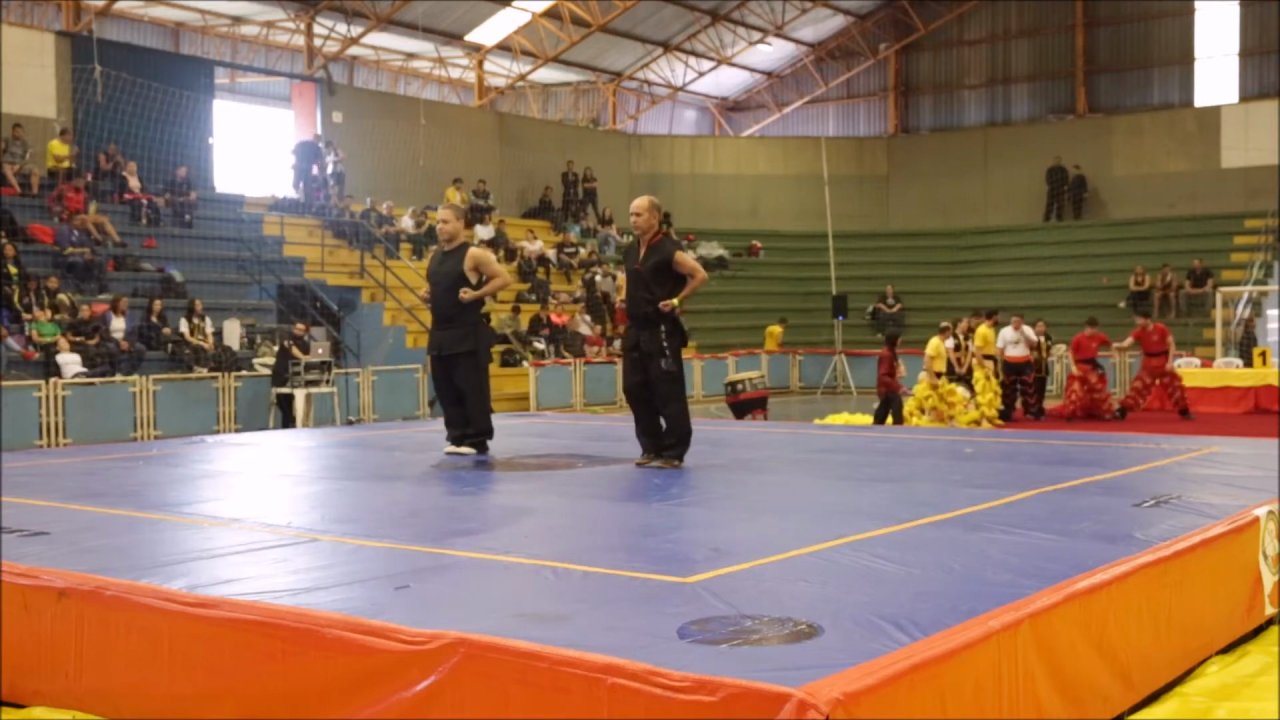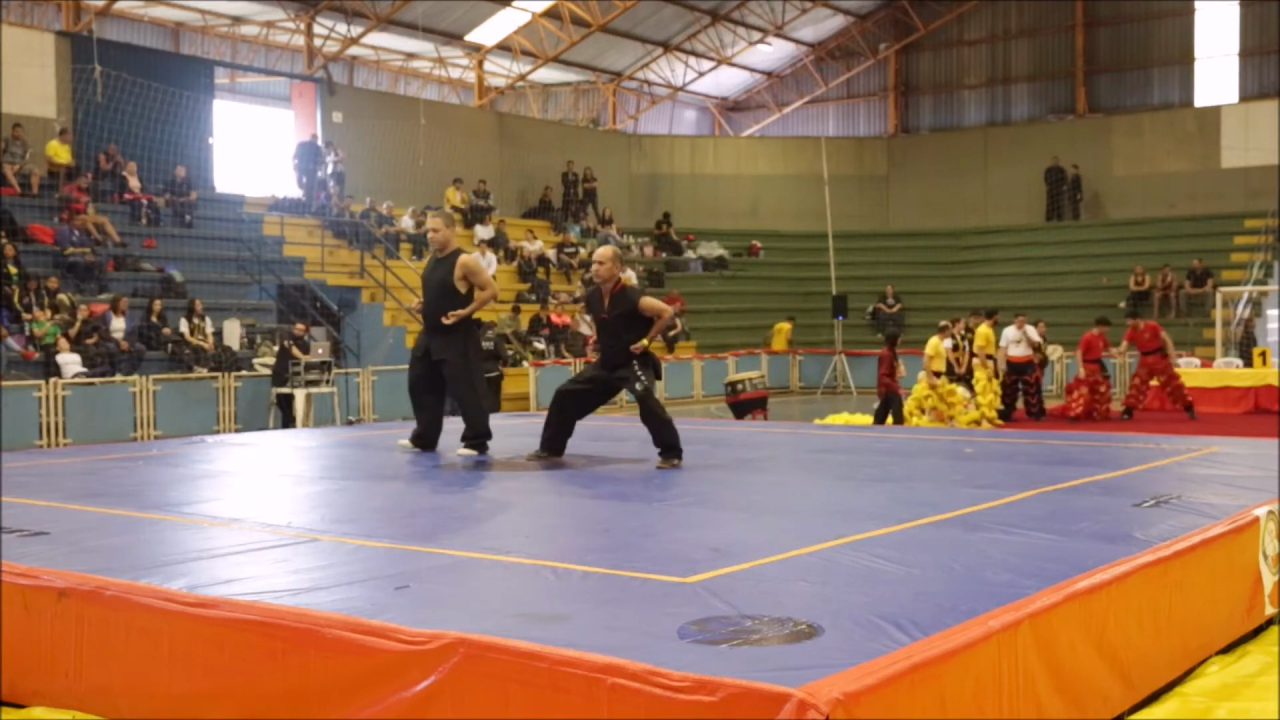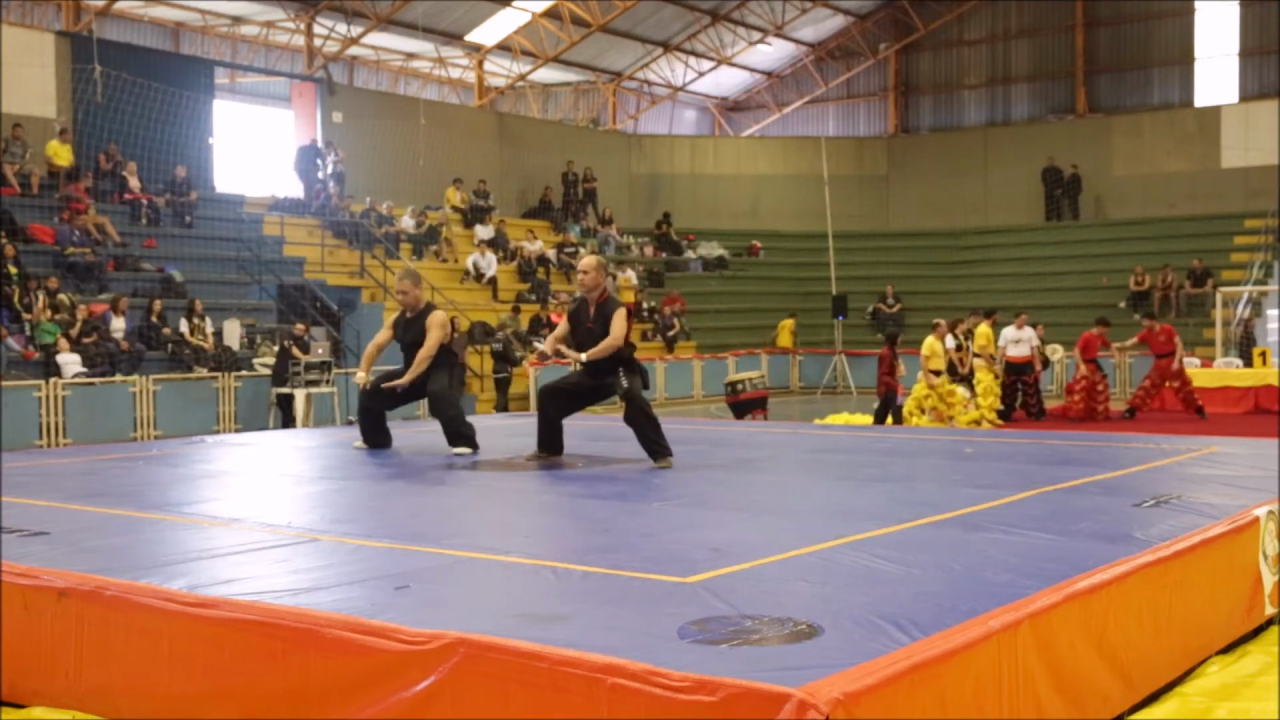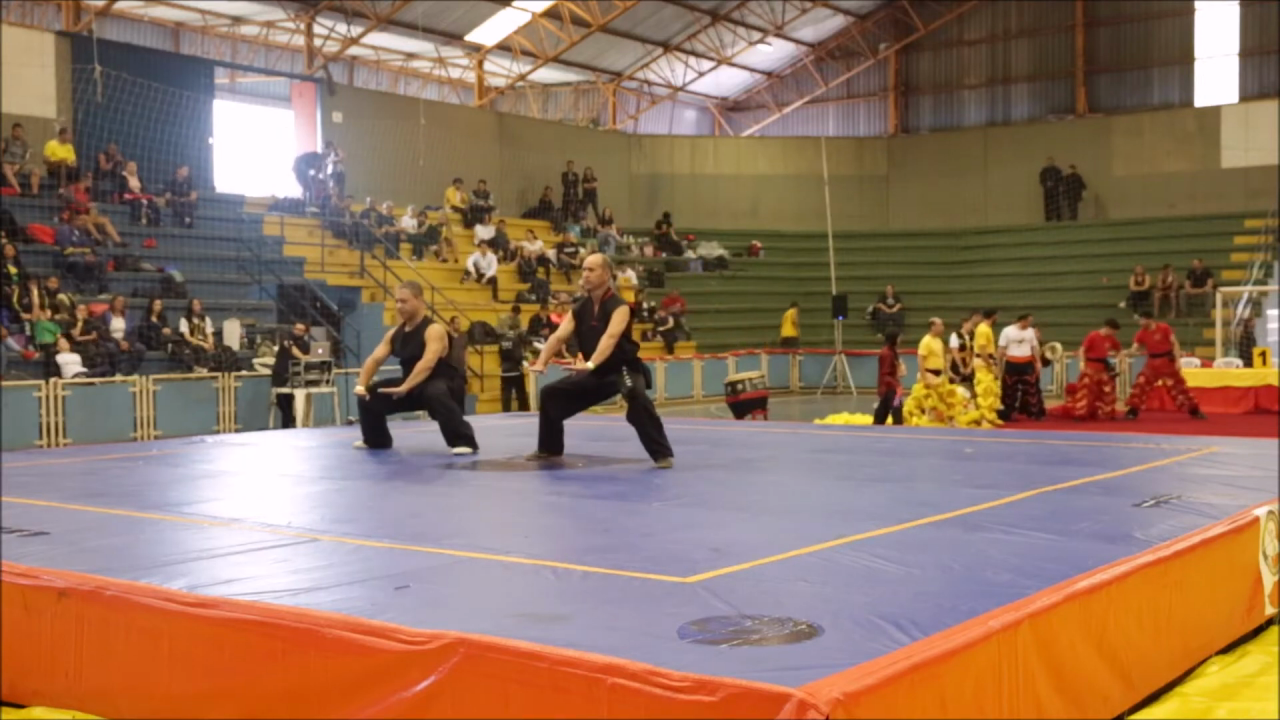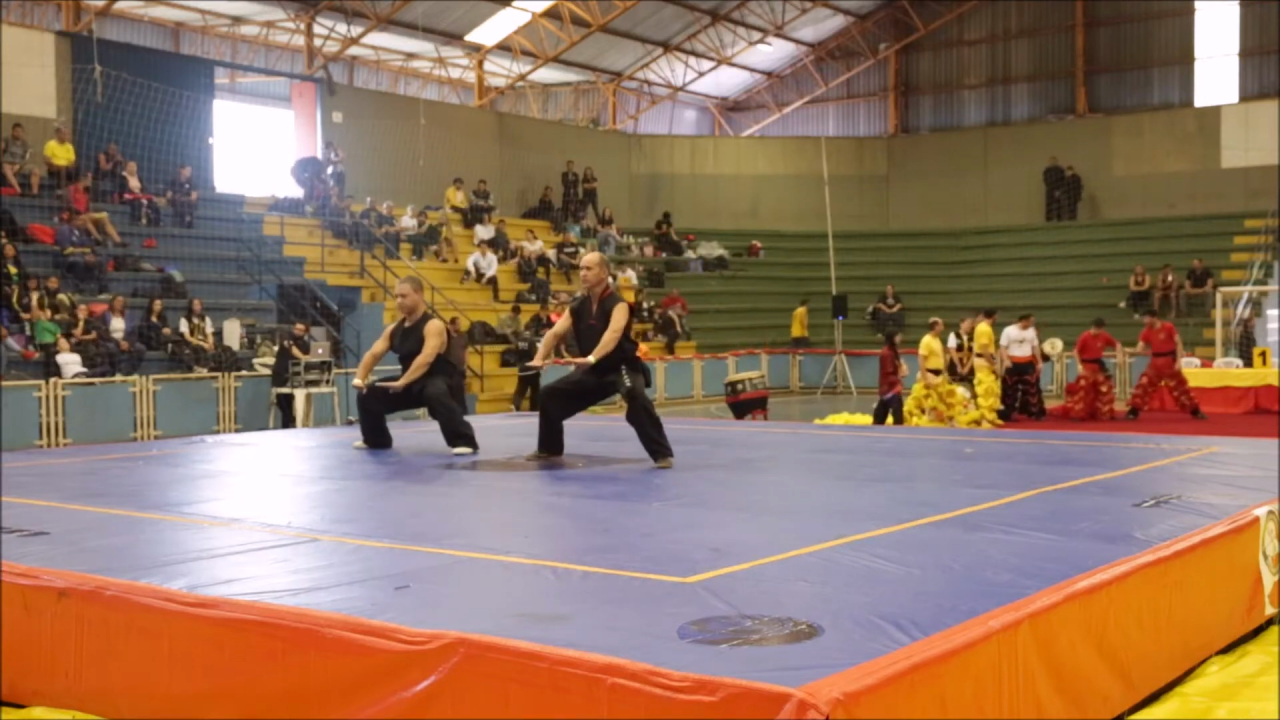
dt=0.4s
person 1, frame 1
left shoulder: (669, 251)
right shoulder: (629, 251)
left elbow: (700, 275)
left wrist: (676, 301)
right wrist: (625, 299)
left hip: (661, 331)
right hip: (636, 330)
left knee: (669, 393)
right knee: (635, 390)
left ankle: (673, 452)
right ankle: (651, 448)
person 1, frame 2
left shoulder: (632, 298)
right shoulder: (592, 296)
left elbow: (667, 312)
left wrist: (646, 341)
right wrist: (598, 336)
left hip: (633, 363)
right hip: (606, 363)
left knee: (646, 400)
right knee: (566, 395)
left ankle: (671, 453)
right ankle: (551, 447)
person 1, frame 3
left shoulder: (615, 308)
right shoulder: (576, 310)
left elbow: (616, 340)
right elbow: (556, 336)
left wrist: (583, 356)
right wrist: (548, 349)
left hip: (620, 370)
right hip: (591, 373)
left knee: (633, 399)
right knee: (548, 394)
left ankle: (661, 453)
right ankle: (549, 448)
person 1, frame 4
left shoulder: (619, 307)
right shoulder: (579, 309)
left elbow: (610, 338)
right elbow: (558, 336)
left wrist: (590, 364)
right wrist: (541, 362)
left hip: (623, 369)
right hip: (593, 374)
left knee: (637, 398)
right knee: (550, 394)
left ankle: (662, 454)
right ankle: (550, 448)
person 1, frame 5
left shoulder: (618, 305)
right shoulder: (577, 307)
left elbow: (613, 334)
right elbow: (555, 332)
left wrist: (591, 358)
right wrist: (539, 358)
left hip: (622, 367)
right hip: (593, 371)
left knee: (636, 398)
right knee: (549, 395)
left ankle: (662, 454)
right ankle: (549, 448)
person 2, frame 1
left shoulder: (474, 254)
right shoulder: (435, 257)
left elbow: (503, 278)
left wrist: (476, 294)
right wrist: (427, 295)
left hip: (467, 333)
right hip: (440, 333)
left knee: (473, 388)
right knee: (446, 390)
left ankle: (477, 440)
right ankle: (457, 437)
person 2, frame 2
left shoulder: (464, 261)
right shoulder: (432, 261)
left elbow: (491, 290)
left wrist: (466, 312)
right wrist: (422, 305)
left hip: (458, 339)
right hip: (430, 337)
left knee: (467, 390)
right knee: (420, 386)
left ankle: (477, 441)
right ankle: (424, 438)
person 2, frame 3
left shoulder: (436, 318)
right shoulder: (396, 319)
left elbow: (428, 352)
right elbow: (375, 346)
left wrist: (406, 380)
right wrist: (363, 372)
left hip: (441, 371)
right hip: (411, 372)
left knee: (438, 392)
right knee: (369, 392)
left ankle: (465, 441)
right ankle: (375, 439)
person 2, frame 4
left shoulder: (434, 330)
right shoulder: (394, 334)
left elbow: (428, 363)
right elbow: (374, 359)
left wrist: (404, 388)
right wrist: (361, 385)
left hip: (441, 384)
right hip: (411, 387)
left knee: (436, 394)
right knee: (369, 396)
left ankle: (464, 441)
right ankle: (376, 440)
person 2, frame 5
left shoulder: (433, 326)
right shoulder: (394, 329)
left elbow: (426, 359)
right elbow: (373, 354)
left wrist: (401, 383)
right wrist: (359, 379)
left hip: (439, 381)
right hip: (410, 384)
left knee: (436, 395)
right knee: (367, 395)
left ankle: (464, 441)
right ankle: (376, 439)
